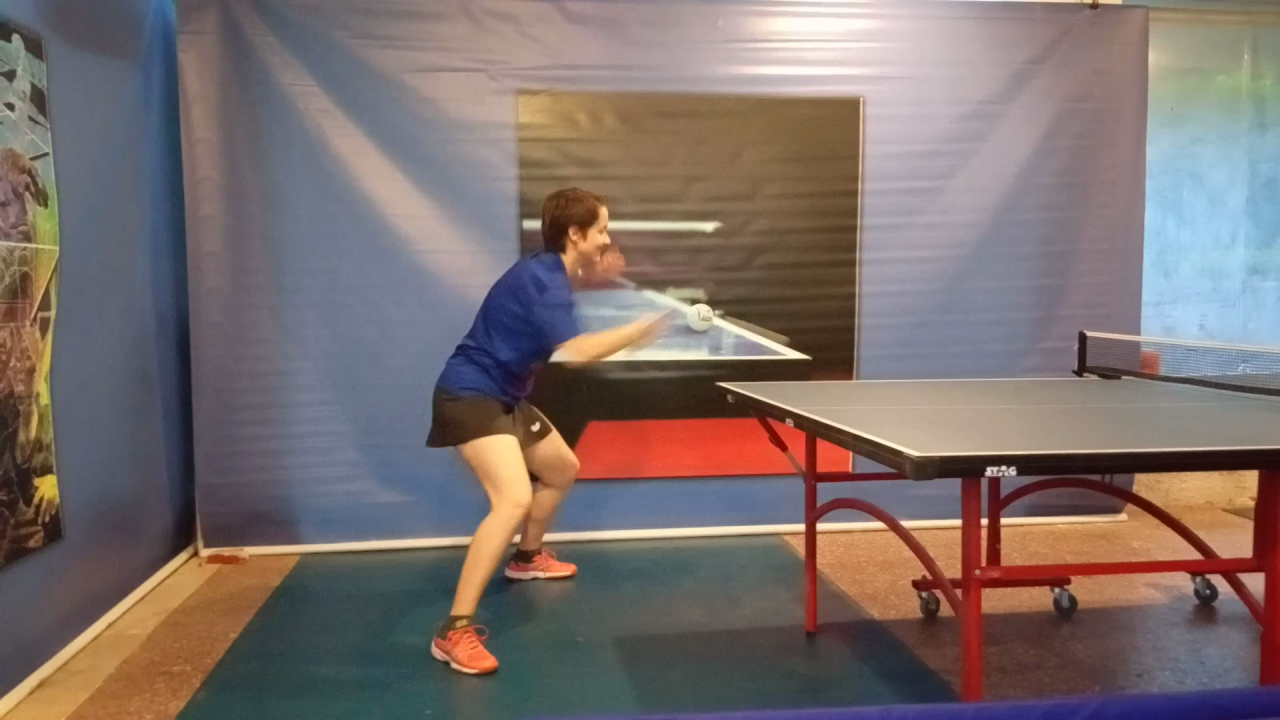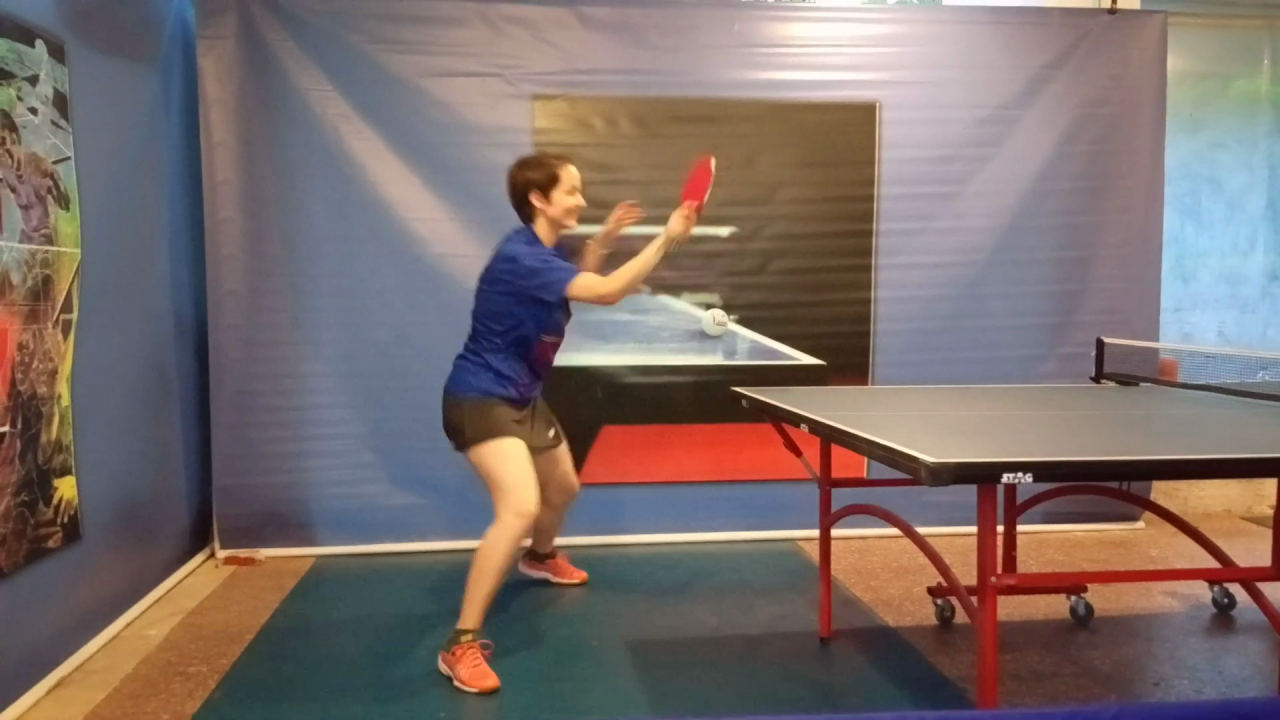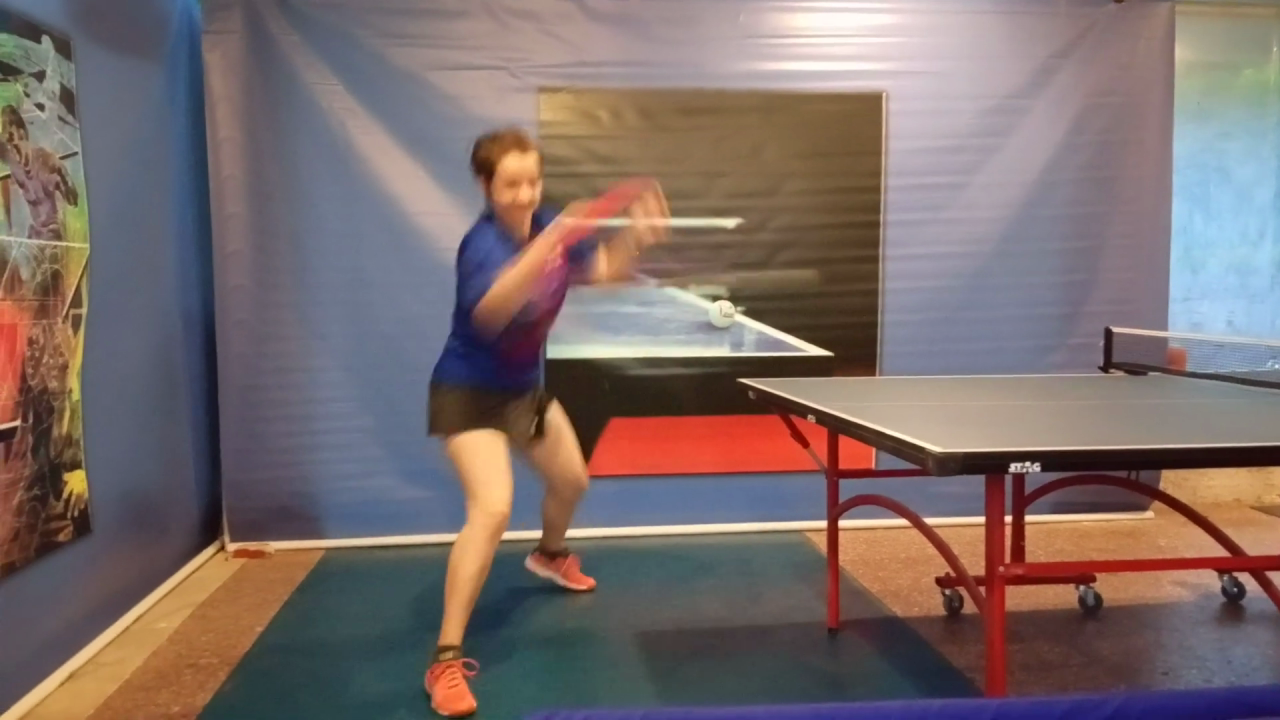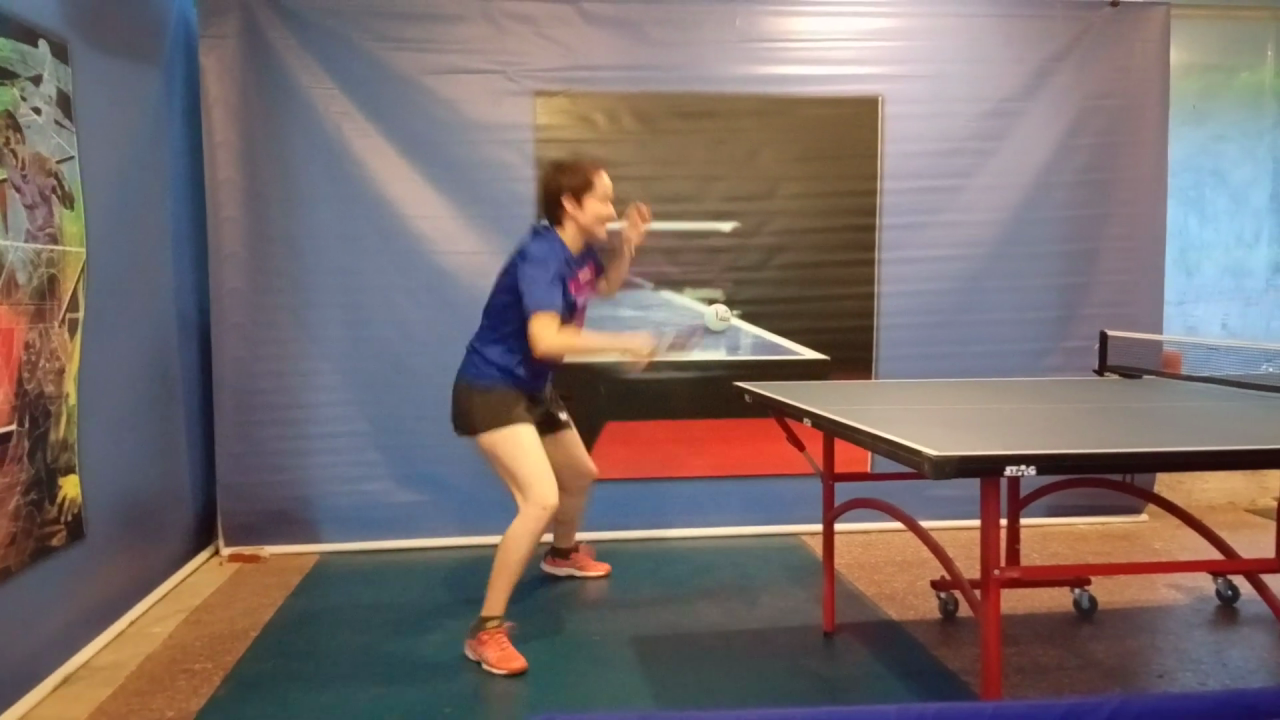
dt=0.5s
person 1, frame 1
left shoulder: (551, 272)
right shoulder: (543, 282)
right elbow: (579, 351)
left wrist: (593, 276)
right wrist: (637, 331)
left hip: (502, 396)
right hip: (470, 397)
left knee: (562, 467)
right knee: (514, 500)
left ankle: (527, 557)
right ankle: (455, 631)
person 1, frame 2
left shoulder: (558, 249)
right shoulder: (518, 258)
left elbow: (581, 281)
right elbow: (601, 294)
left wrist: (605, 238)
right wrist: (665, 239)
left hip: (523, 395)
right hip: (481, 399)
left knee: (563, 486)
right knee: (521, 510)
left ankle: (541, 555)
right ankle: (462, 643)
person 1, frame 3
left shoulder: (552, 227)
right shoulder: (481, 244)
left elbow: (607, 270)
right elbow: (493, 310)
left wrist: (635, 234)
right wrist: (543, 250)
left hip: (527, 388)
right hip: (469, 393)
left knee: (572, 479)
right knee: (492, 509)
left ankle: (550, 554)
right ankle: (448, 659)
person 1, frame 4
left shoulder: (577, 251)
right shoulder: (541, 256)
left elbow: (607, 284)
right elbow: (545, 338)
left wrist: (626, 243)
right wrist: (622, 344)
left hip: (528, 389)
right hip: (489, 390)
left knee: (581, 474)
right knee: (541, 500)
left ankle: (563, 551)
right ankle: (487, 629)
